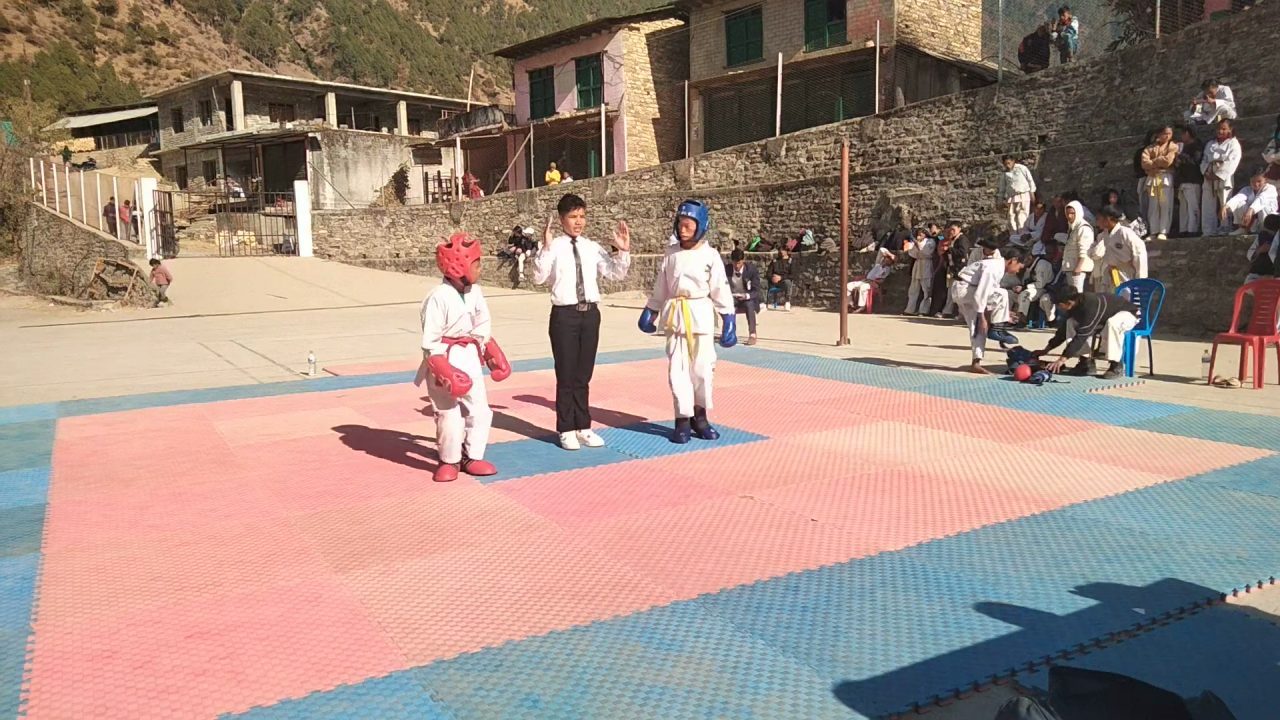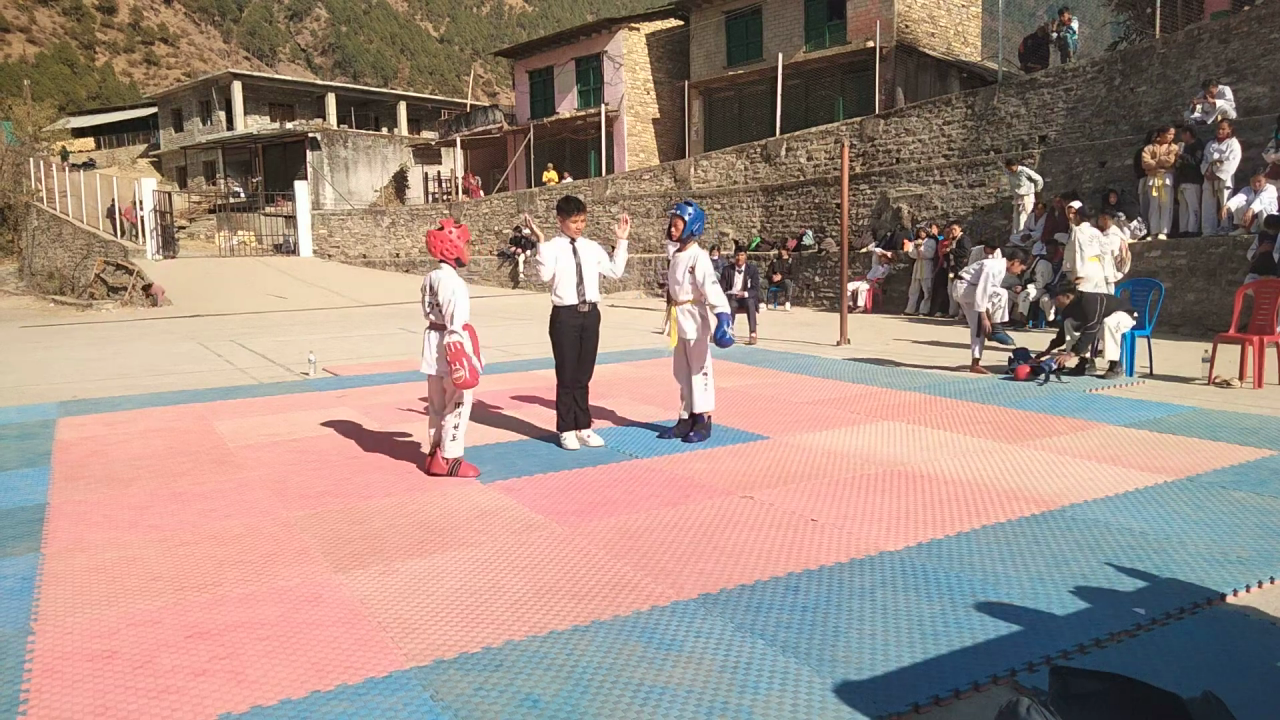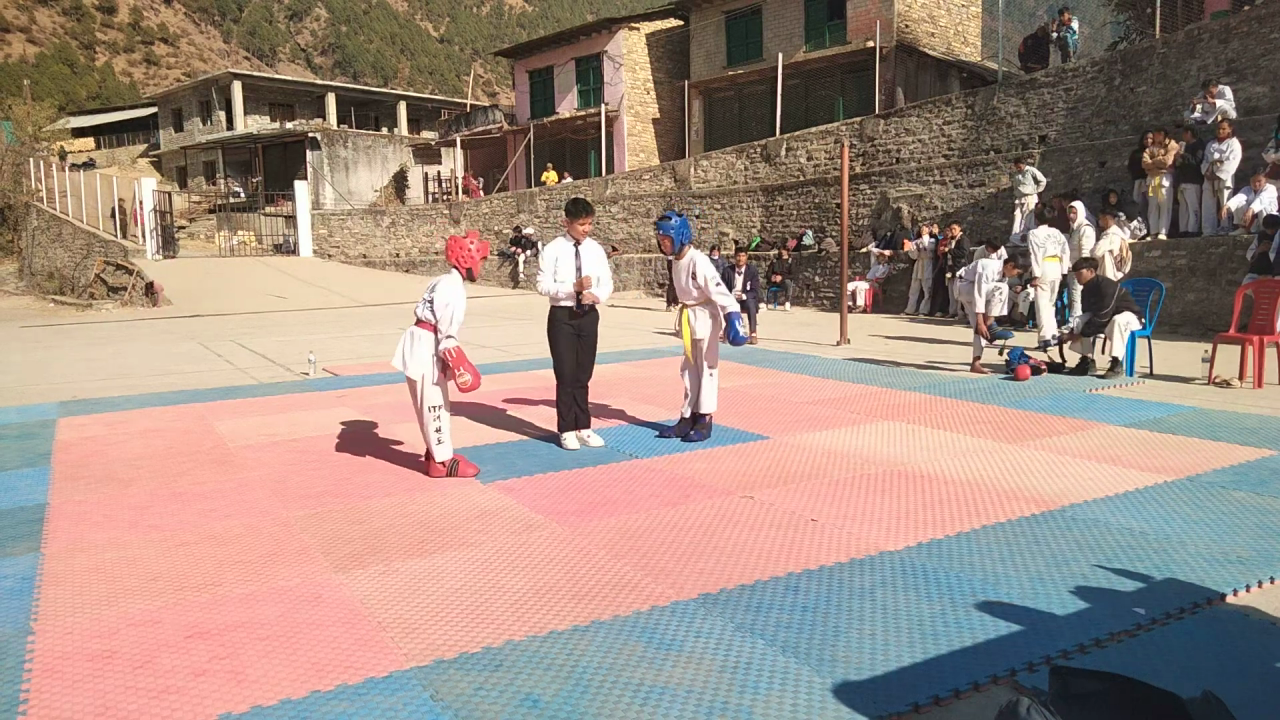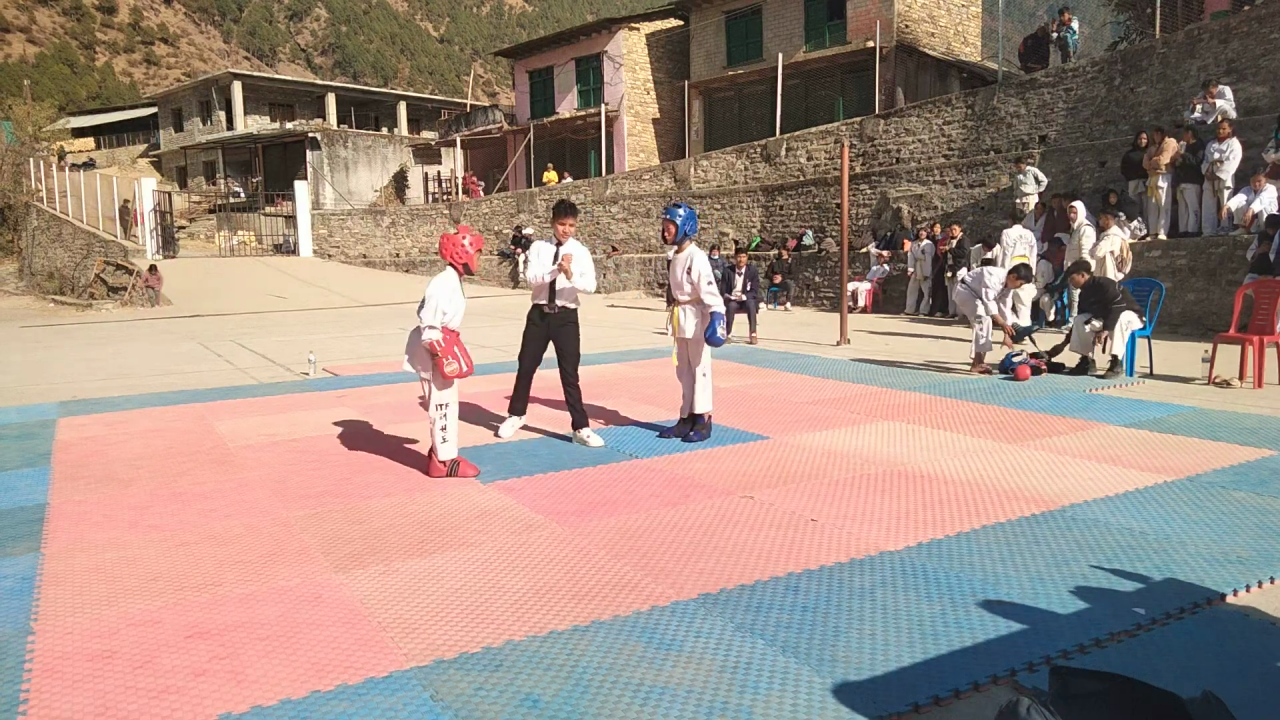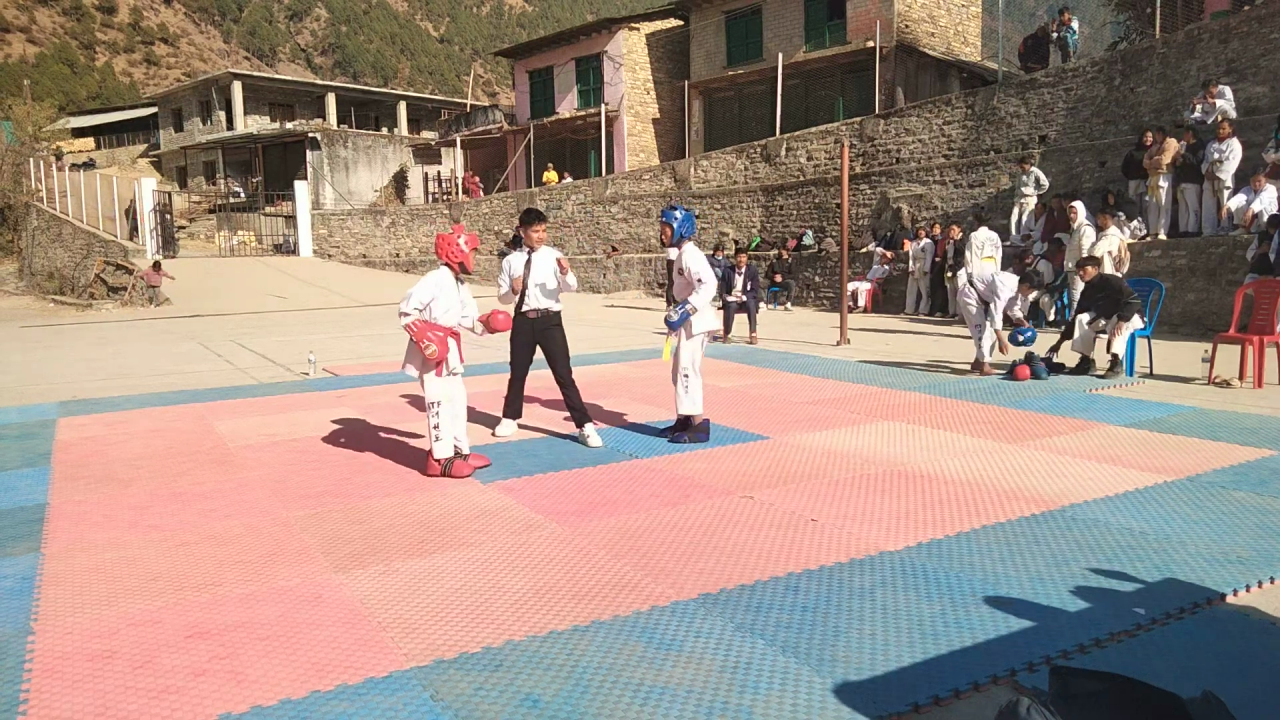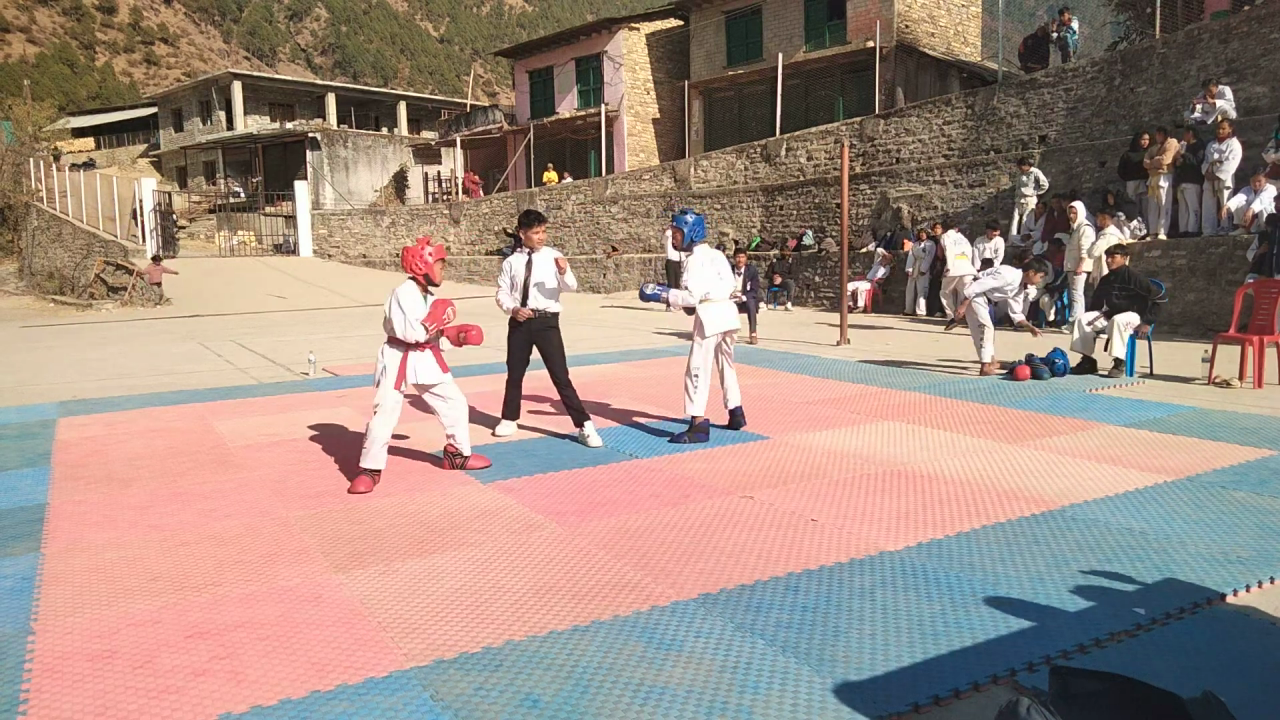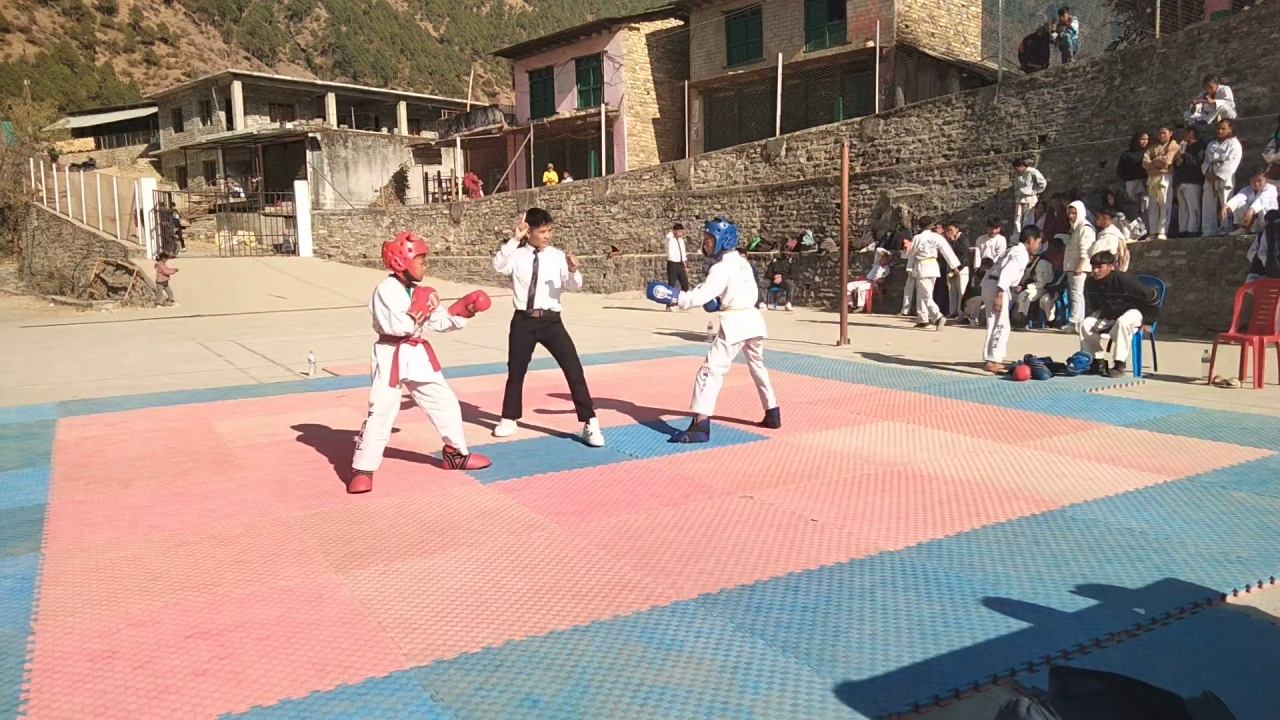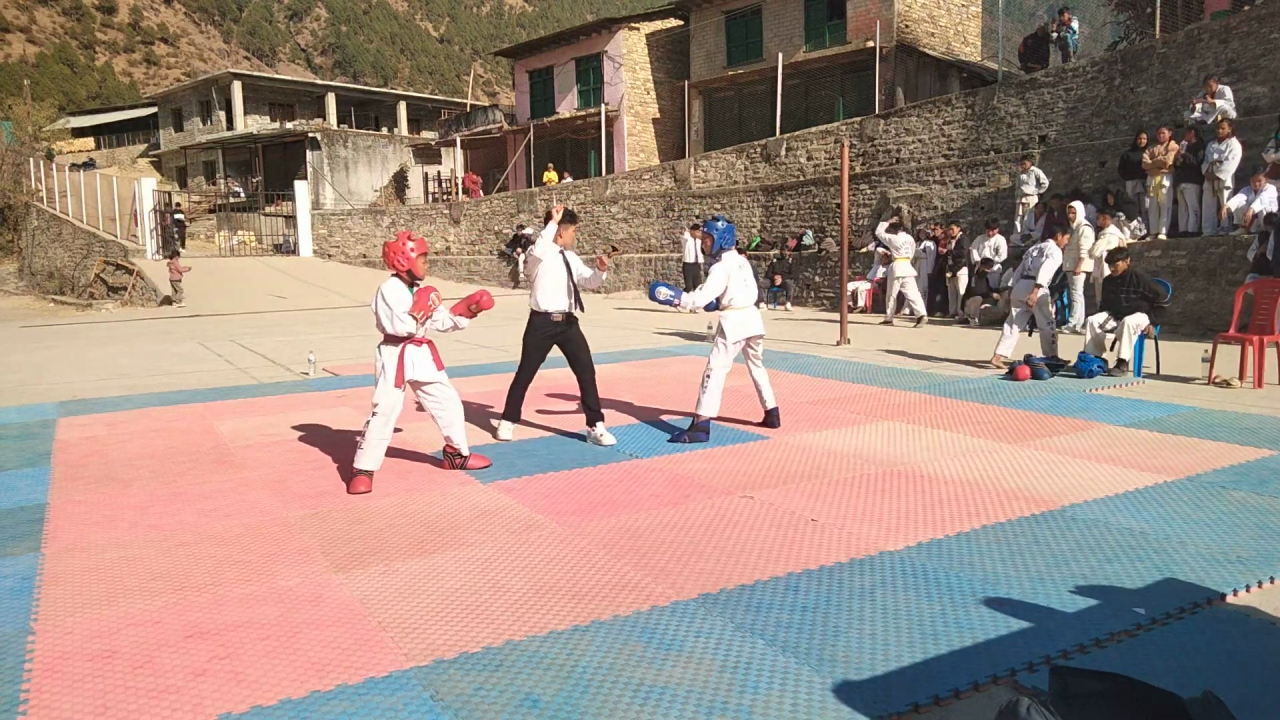
dt=0.5s
person 1, frame 1
left shoulder: (474, 292)
right shoulder: (439, 297)
left elbow: (481, 326)
right elbow: (430, 341)
left wrist: (493, 355)
right wrist: (446, 372)
left hip: (468, 357)
right hip: (444, 359)
left knee: (480, 411)
right knee: (449, 415)
left ankle: (472, 457)
right ankle: (449, 460)
person 1, frame 2
left shoulder: (432, 277)
right shoulder: (453, 281)
right elbow: (455, 324)
right wrist: (460, 359)
left hip: (434, 341)
right hip: (448, 344)
left knee: (439, 404)
right knee: (457, 403)
left ankle: (437, 455)
right ankle: (448, 459)
person 1, frame 3
left shoulder: (446, 281)
right shoulder: (454, 288)
right elbow: (448, 331)
left wrist: (450, 361)
right wrist: (459, 365)
left hip: (420, 341)
right hip: (428, 346)
left knee: (430, 405)
right knee: (434, 405)
left ankle: (439, 453)
right ankle: (442, 461)
person 1, frame 4
left shoulder: (454, 281)
right shoulder: (444, 283)
right elbow: (429, 324)
left wrist: (456, 351)
right wrist: (442, 354)
left hip: (443, 348)
right hip: (433, 349)
left knee: (447, 401)
right knee: (442, 402)
left ankle: (443, 452)
right ankle: (443, 460)
person 1, frame 5
left shoulder: (460, 284)
right shoulder: (434, 280)
left elbow: (468, 317)
right elbow: (406, 310)
left wrist: (487, 324)
right wrist: (423, 340)
left hip: (449, 346)
right hip: (432, 348)
left knee: (457, 400)
right knee: (439, 402)
left ankle: (459, 452)
right ankle: (440, 459)
person 1, frame 6
left shoulder: (430, 297)
right shoulder: (403, 293)
right elbow: (410, 333)
left wrist: (458, 335)
right wrist: (436, 320)
left hip: (426, 358)
right hip: (398, 359)
left knee: (455, 403)
right knee: (384, 413)
left ankle: (458, 454)
right ankle: (369, 469)
person 1, frame 7
left shoulder: (418, 291)
right shoulder: (386, 290)
left elbow: (441, 321)
right elbow: (397, 326)
left wrist: (466, 309)
right wrist: (420, 309)
left hip: (418, 355)
right hip: (391, 357)
left knee: (445, 403)
right knee: (380, 413)
left ankle: (456, 454)
right ankle: (362, 470)
person 1, frame 8
left shoulder: (421, 290)
right shoulder: (389, 290)
left elbow: (443, 321)
right elbow: (399, 326)
left wrist: (467, 310)
right wrist: (421, 309)
left hip: (423, 355)
right hip: (396, 357)
left knee: (449, 403)
right knee: (383, 413)
left ankle: (457, 454)
right ankle: (363, 469)
person 2, frame 1
left shoulder: (593, 248)
right shoulder: (554, 248)
left elbow: (616, 274)
right elbow: (539, 277)
left wrist: (623, 251)
right wrist: (546, 247)
left hip: (590, 313)
right hip: (565, 314)
left knee: (583, 375)
right knee: (566, 375)
left ankle: (583, 427)
right ankle: (566, 430)
person 2, frame 2
left shoulder: (592, 247)
right shoulder: (552, 247)
left elbow: (615, 272)
right elbow: (544, 275)
left wrist: (622, 241)
right wrist: (540, 243)
left hip: (590, 313)
right hip: (565, 314)
left knee: (584, 375)
right knee: (566, 375)
left ankle: (583, 427)
right ankle: (566, 430)
person 2, frame 3
left shoulder: (596, 249)
right shoulder: (553, 249)
left elbow: (605, 281)
right elbow: (543, 285)
left wrist: (598, 295)
right wrist: (573, 287)
left hip: (588, 315)
right hip: (562, 316)
left knee: (583, 375)
right knee: (566, 375)
left ankle: (583, 428)
right ankle: (567, 430)
person 2, frame 4
left shoulder: (581, 252)
right shoulder: (539, 248)
left elbow: (591, 285)
right elbow: (532, 278)
left wrist: (570, 275)
right wrist: (555, 269)
left hip: (566, 316)
right hip: (539, 314)
left knee: (570, 374)
right knee: (526, 367)
left ankle: (581, 428)
right ankle: (515, 415)
person 2, frame 5
left shoulder: (554, 256)
right shoulder: (511, 261)
left elbow: (571, 287)
right elbow: (502, 296)
left wrist: (565, 273)
right wrist: (513, 291)
left hip: (549, 320)
right hip: (523, 321)
left knee: (564, 374)
right knee: (517, 373)
left ankle: (585, 426)
right ankle: (510, 418)
person 2, frame 6
left shoulder: (553, 257)
right shoulder: (511, 262)
left elbow: (571, 287)
right elbow: (502, 294)
left wrist: (563, 272)
right wrist: (513, 310)
left hip: (546, 321)
right hip: (519, 322)
left knee: (560, 375)
right knee: (515, 373)
left ankle: (584, 426)
right ankle: (509, 419)
person 2, frame 7
left shoulder: (557, 256)
right shoulder: (516, 256)
left elbow: (574, 286)
right elbow: (499, 266)
left wrist: (573, 271)
right wrist: (515, 238)
left hip: (550, 320)
right hip: (523, 320)
left knee: (573, 367)
right knee: (516, 372)
left ankle: (589, 423)
right ankle: (509, 419)
person 2, frame 8
left shoulder: (571, 257)
right shoulder: (537, 255)
left elbow: (589, 281)
right elbow: (538, 251)
left wrist: (600, 270)
right wrist: (553, 222)
left hip: (567, 321)
right hip: (542, 322)
left knee: (586, 372)
right knee: (525, 373)
left ankle: (595, 426)
right ankle: (508, 421)
person 3, frame 1
left shoulder: (711, 255)
right shoulder: (671, 253)
left elbow: (722, 290)
right elbow: (661, 285)
left wrist: (728, 320)
right wrist: (650, 311)
left hip: (701, 314)
right hip: (675, 313)
left knee: (703, 367)
right knee: (677, 368)
left ankle: (700, 417)
right ankle: (683, 421)
person 3, frame 2
left shoulder: (698, 256)
right shoulder: (677, 254)
left elbow: (712, 288)
left wrist: (723, 318)
left hip: (696, 318)
right hip: (679, 318)
left knee: (699, 369)
right knee: (682, 371)
left ankle: (703, 421)
right ankle: (687, 419)
person 3, frame 3
left shoulder: (698, 260)
right shoulder: (677, 260)
left elbow: (718, 290)
left wrist: (733, 317)
left hip: (705, 318)
right hip: (689, 318)
left knee: (706, 369)
right knee: (689, 370)
left ankle: (704, 421)
right ankle: (688, 419)
person 3, frame 4
left shoulder: (696, 256)
right shoulder: (675, 255)
left elbow: (710, 290)
left wrist: (716, 317)
left hip: (696, 317)
right hip: (681, 318)
left knee: (700, 369)
right knee: (684, 371)
left ankle: (703, 420)
right ankle: (687, 418)
person 3, frame 5
left shoulder: (688, 255)
right shoulder: (687, 253)
left elbow: (707, 287)
right elbow: (705, 284)
left wrist: (684, 309)
left hip: (695, 320)
right hip: (691, 320)
left knee: (686, 369)
right knee: (682, 369)
left ankle: (698, 425)
right ankle: (684, 421)
person 3, frame 6
left shoulder: (695, 259)
right shoulder: (715, 254)
left elbow: (691, 295)
right elbow: (731, 283)
left wrist: (662, 294)
left hip: (710, 315)
right hip: (727, 311)
left knee: (697, 369)
right knee: (725, 363)
left ankle: (699, 426)
right ankle: (736, 414)
person 3, frame 7
left shoulder: (722, 267)
right shoulder: (742, 262)
left elbow: (701, 296)
left wrist: (672, 296)
right wrist: (722, 301)
left hip: (734, 322)
right hip: (752, 319)
left knee: (711, 370)
right knee: (757, 367)
left ankle: (700, 426)
right ankle: (772, 415)
person 3, frame 8
left shoulder: (721, 267)
right shoulder: (742, 260)
left elbow: (701, 298)
left wrist: (672, 296)
right wrist: (721, 300)
left hip: (733, 320)
right hip: (751, 316)
left knee: (715, 370)
right knee: (756, 366)
left ankle: (701, 426)
right ankle: (772, 414)
